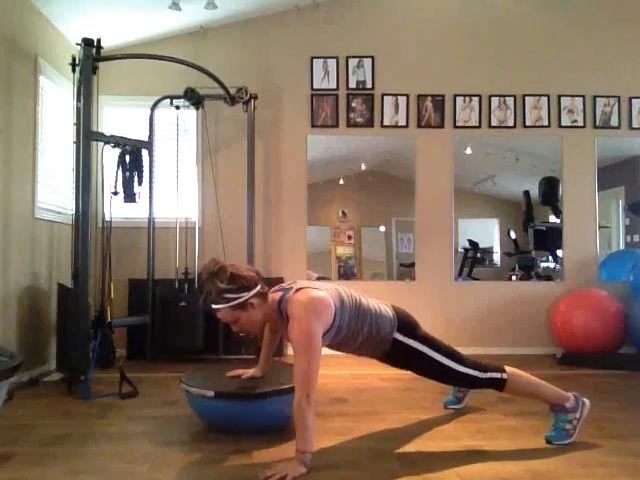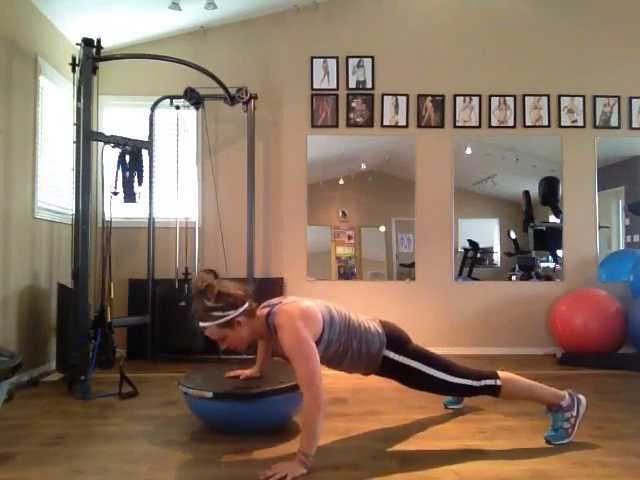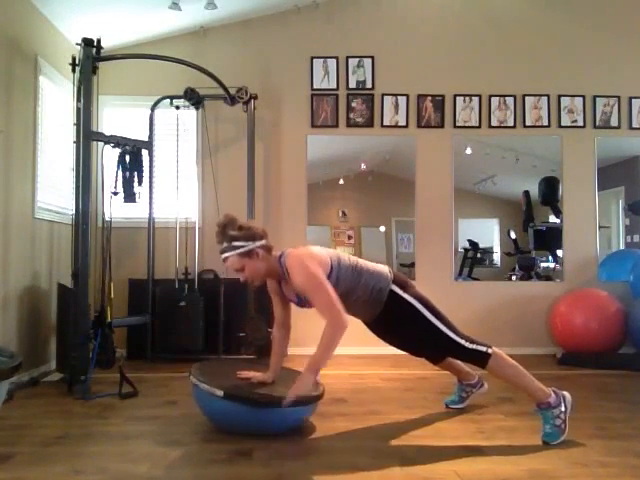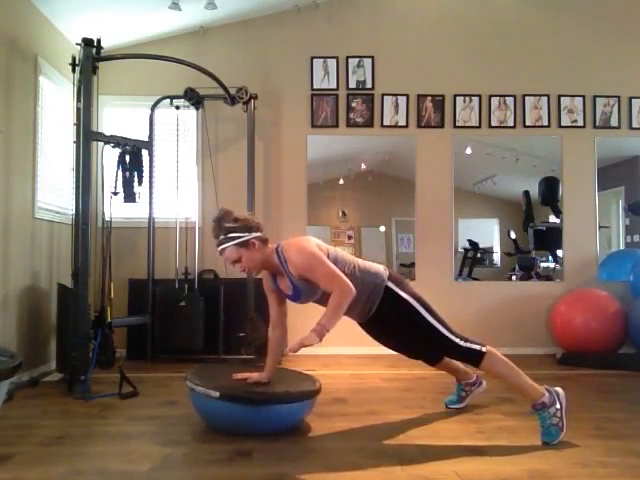
dt=1s
person 1, frame 1
left shoulder: (303, 311)
right shoulder: (272, 298)
left elbow: (305, 396)
right elbow: (273, 327)
right wrist: (260, 368)
left hip: (395, 334)
right hip: (380, 330)
left knee: (477, 372)
left ankle: (569, 403)
right ankle: (461, 390)
person 1, frame 2
left shoulder: (289, 325)
right shoulder: (262, 314)
left elbow: (315, 399)
right wrist: (257, 368)
left hip: (385, 350)
right hip: (372, 342)
left knee: (473, 381)
left ankle: (564, 401)
right ankle: (460, 394)
person 1, frame 3
left shoulder: (299, 265)
right shoulder: (275, 278)
left elbow: (338, 321)
right elbow: (281, 326)
left wrist: (311, 373)
right wrist: (270, 373)
left hip: (391, 295)
right hip: (373, 311)
left knee: (464, 347)
right knee: (429, 351)
left ankle: (551, 400)
right ankle: (470, 383)
person 1, frame 4
left shoulder: (297, 253)
right shoulder: (270, 277)
left elbow: (345, 290)
right elbow: (277, 326)
left wrist: (317, 333)
right wrist: (266, 373)
left hip: (386, 294)
right hip: (368, 313)
left knee: (456, 345)
right knee: (425, 353)
left ankle: (545, 399)
right ankle: (469, 382)
